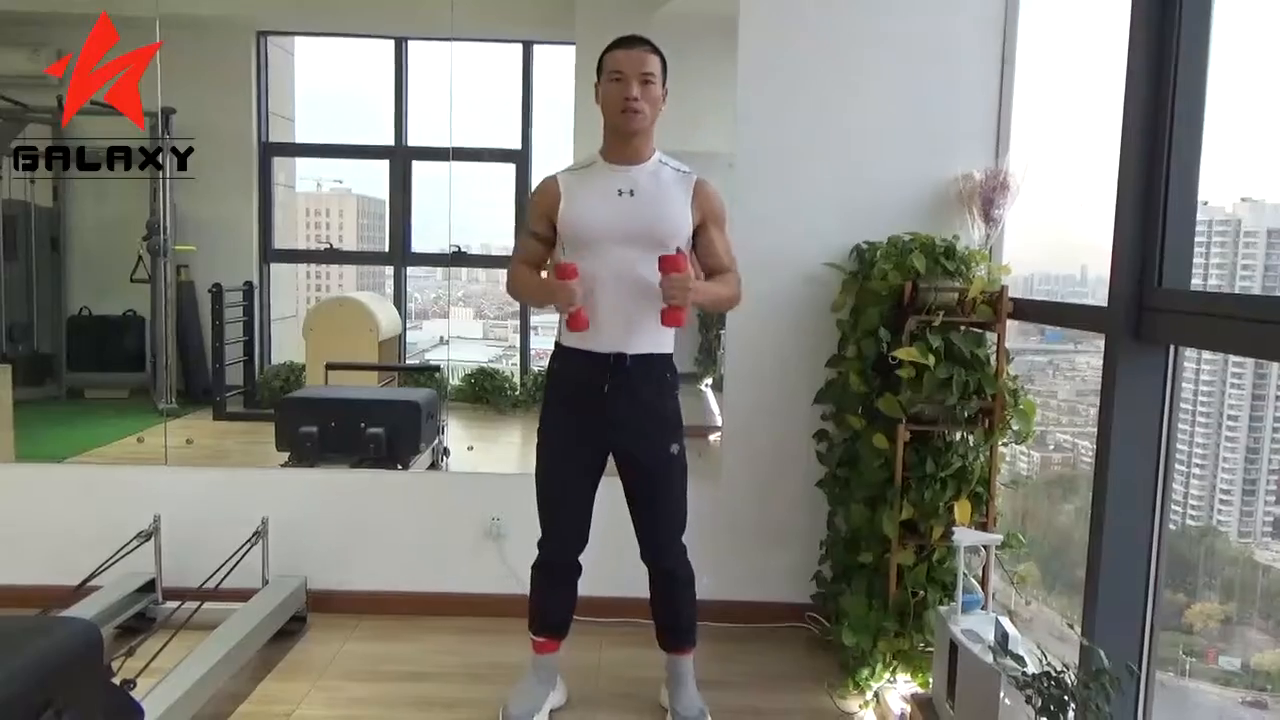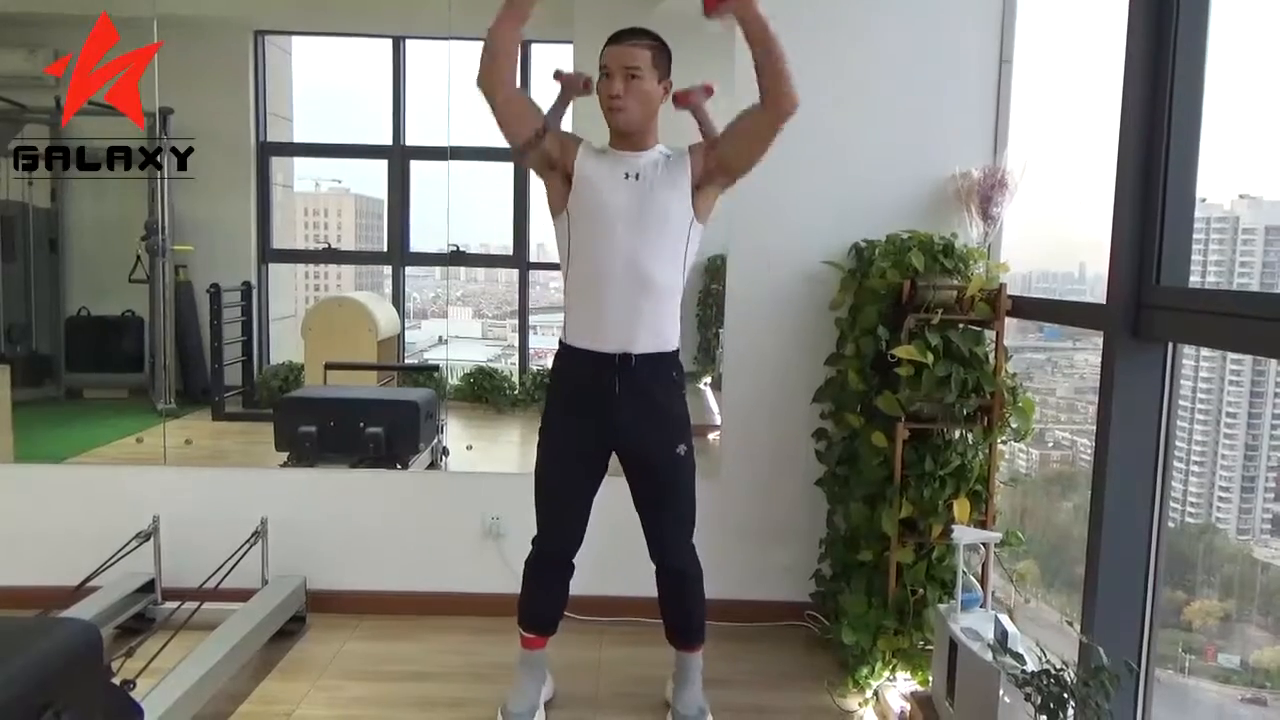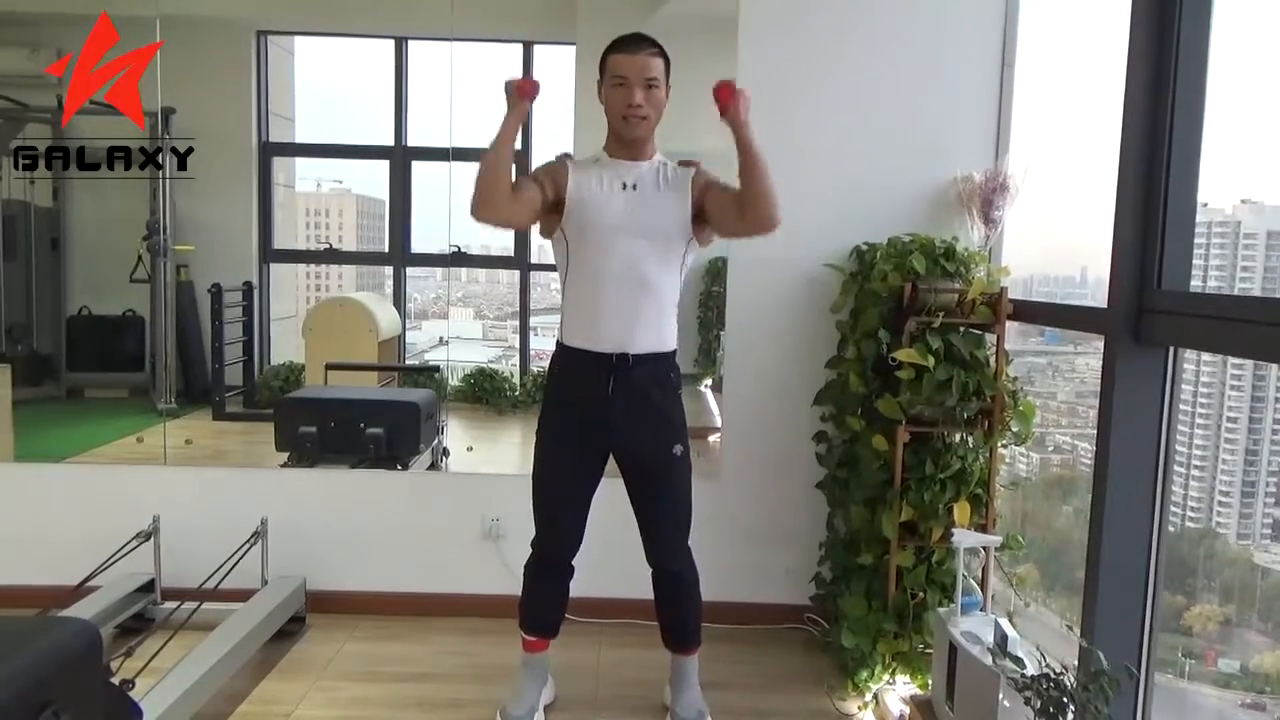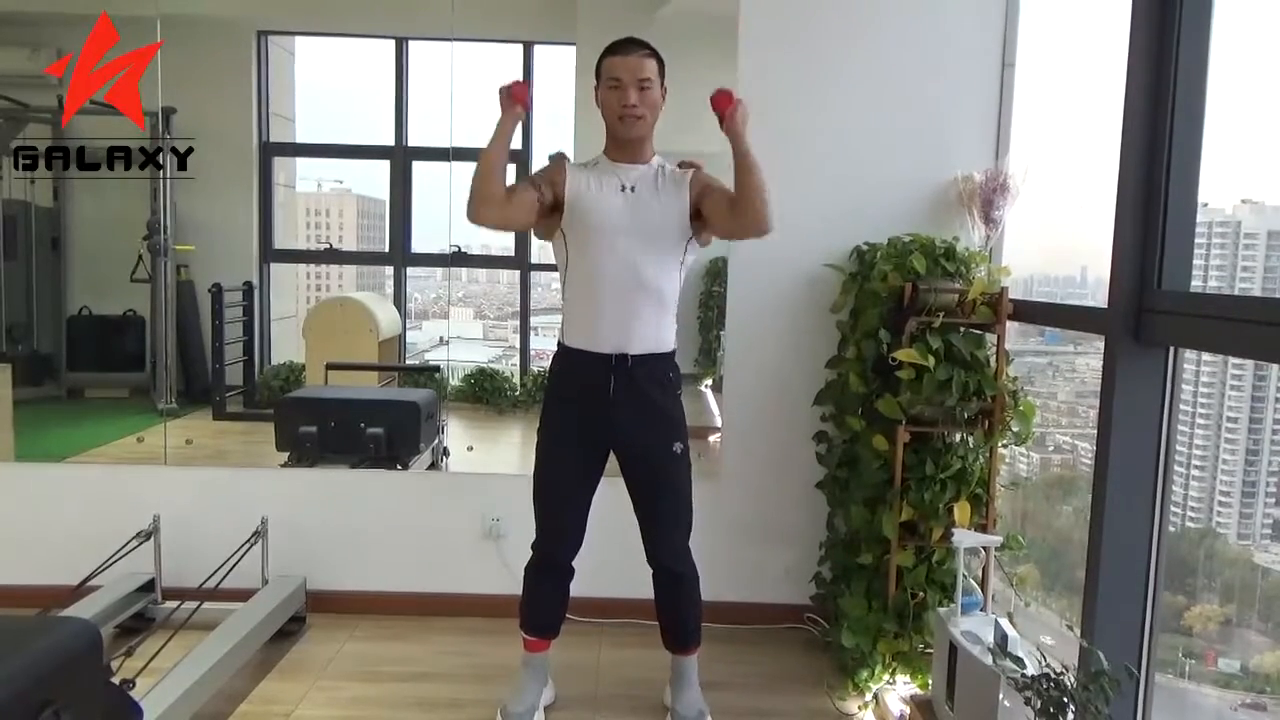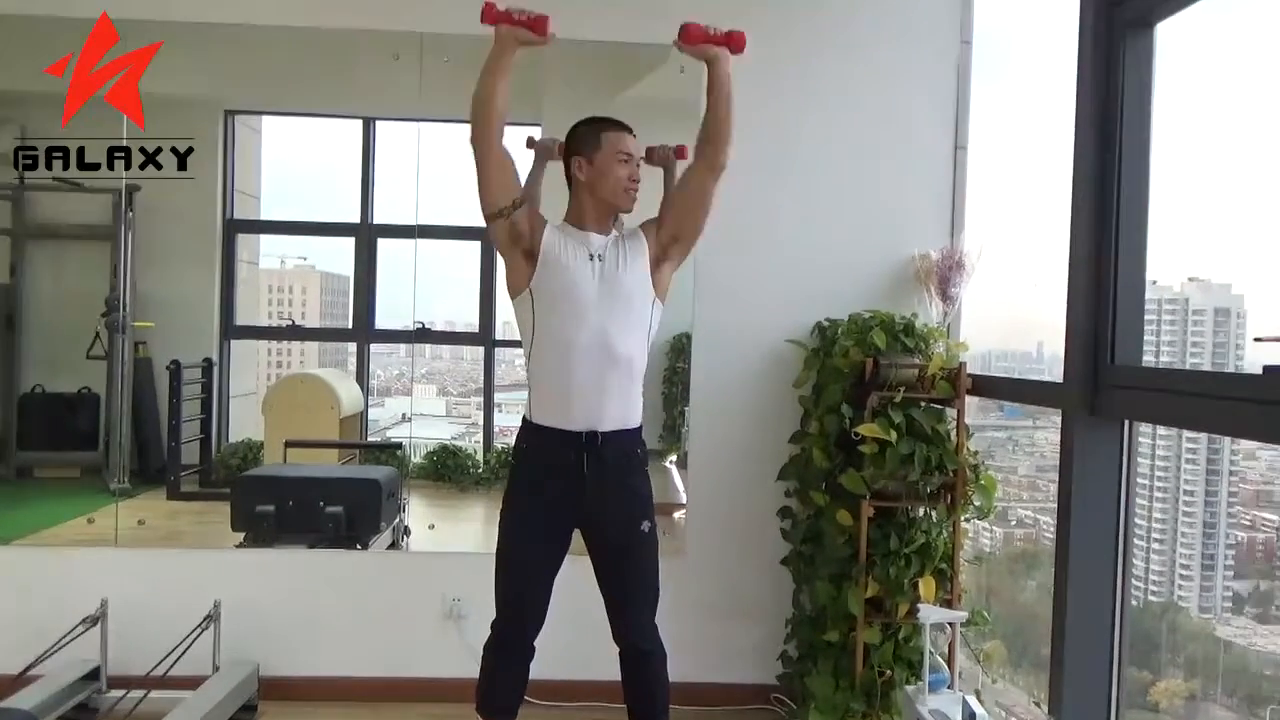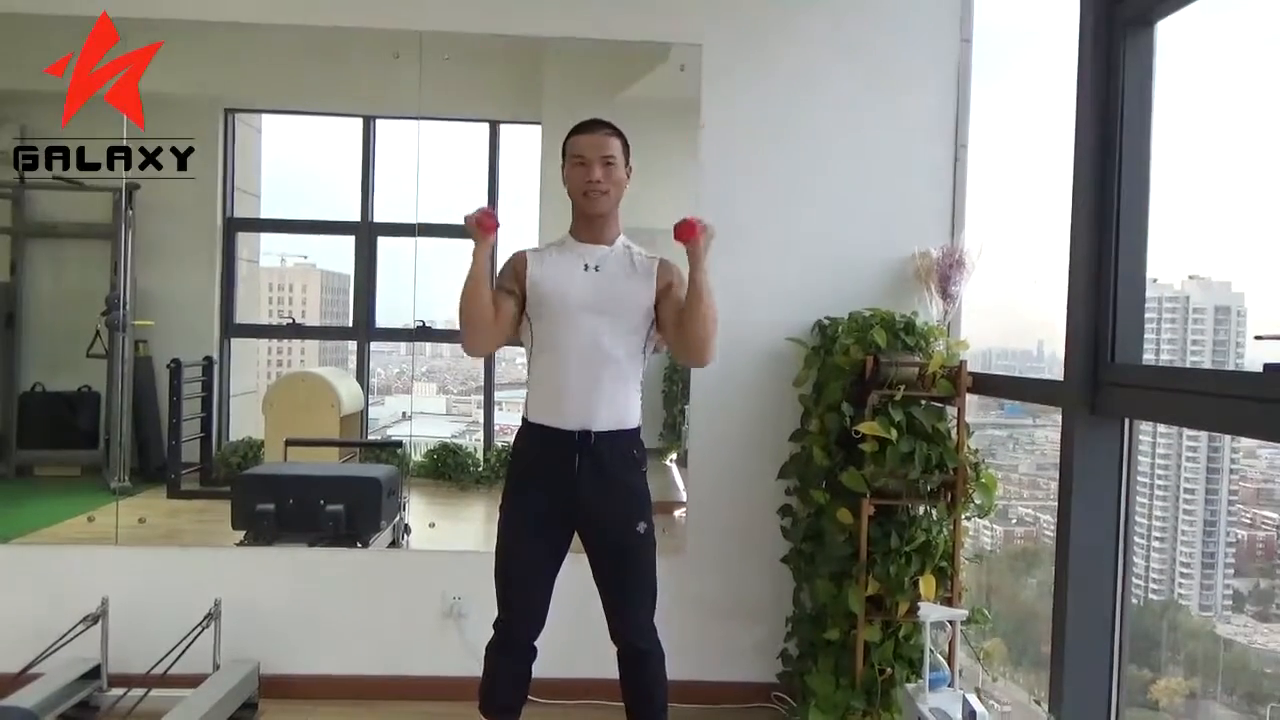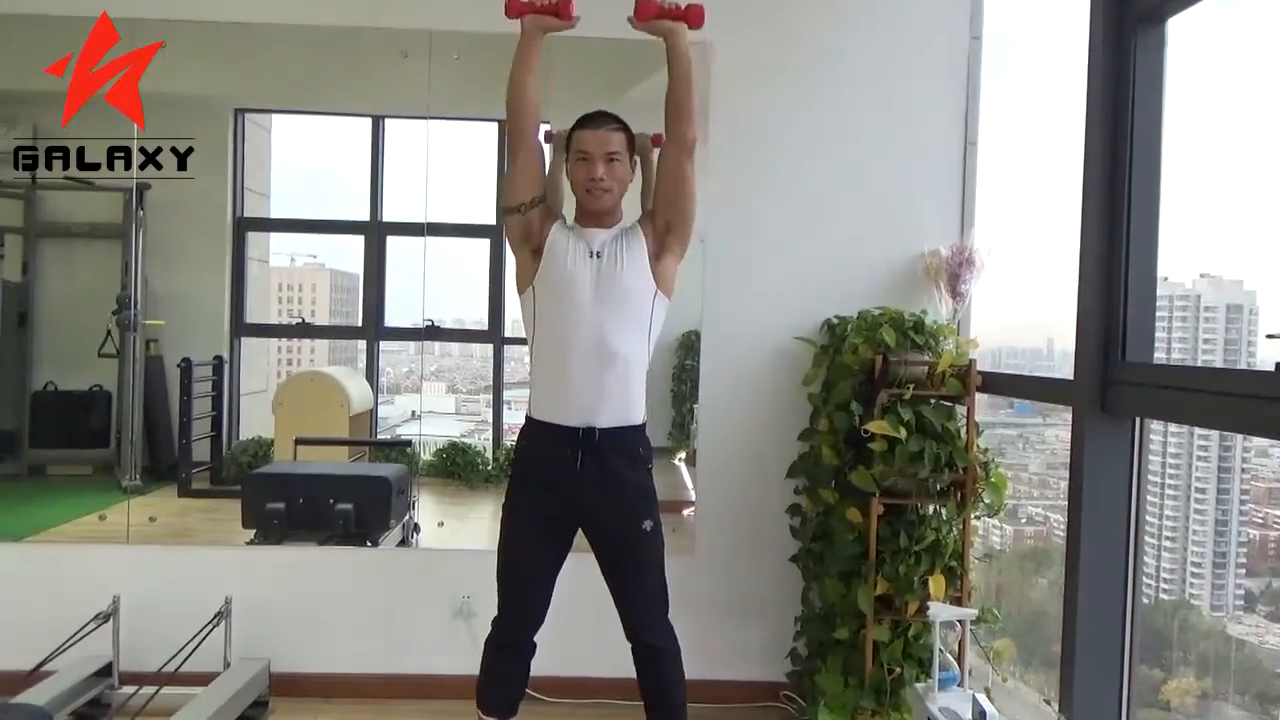
dt=0.7s
person 1, frame 1
left shoulder: (695, 194)
right shoulder: (557, 191)
left elbow: (731, 288)
right elbow: (518, 279)
left wrist: (698, 291)
right wrist: (547, 288)
left hip: (650, 382)
right hip: (574, 379)
left knee: (665, 545)
right knee: (559, 541)
person 1, frame 2
left shoulder: (699, 169)
right shoulder: (567, 162)
left elbow: (782, 103)
right elbow: (494, 85)
left hip: (655, 380)
right hip: (578, 376)
left knee: (674, 546)
right knee: (554, 539)
person 1, frame 3
left shoulder: (692, 183)
right shoulder: (563, 177)
left elbow: (762, 220)
right elbow: (489, 210)
left wrist: (743, 130)
right wrist: (511, 122)
left hip: (652, 382)
right hip: (575, 378)
left knee: (670, 547)
right knee: (553, 542)
person 1, frame 4
left shoulder: (690, 187)
right shoulder: (563, 181)
left elbow: (756, 223)
right elbow: (486, 212)
left wrist: (738, 137)
right wrist: (506, 126)
left hip: (652, 381)
right hip: (576, 378)
left knee: (670, 547)
right knee: (554, 542)
person 1, frame 5
left shoulder: (654, 250)
right shoulder: (532, 243)
left elbow: (710, 163)
right elbow: (486, 140)
left wrist: (716, 66)
right wrist: (504, 50)
left hip: (620, 459)
right hip: (543, 456)
left knee: (637, 632)
right knee: (514, 627)
person 1, frame 6
left shoulder: (656, 273)
right shoulder: (528, 266)
left elbow: (698, 351)
right elbow: (477, 340)
left wrist: (698, 261)
right wrist: (481, 252)
left hip: (617, 458)
right hip: (540, 453)
left knee: (635, 630)
right knee: (515, 626)
person 1, frame 7
left shoulder: (656, 246)
right shoulder: (539, 239)
left elbow: (683, 141)
right elbow: (521, 133)
left hip: (622, 455)
right hip: (543, 453)
left knee: (649, 627)
right knee: (514, 625)
